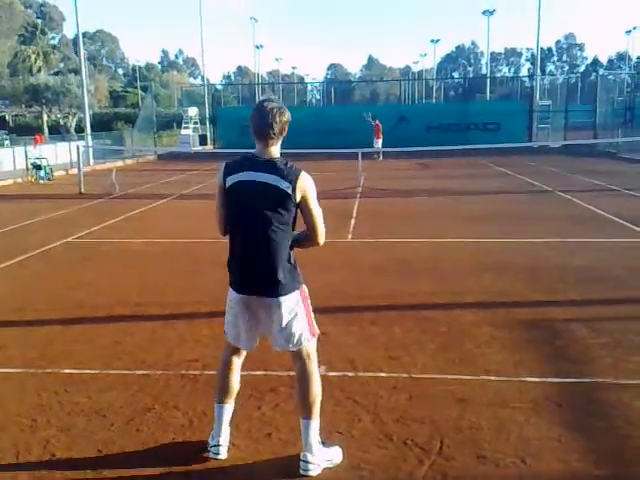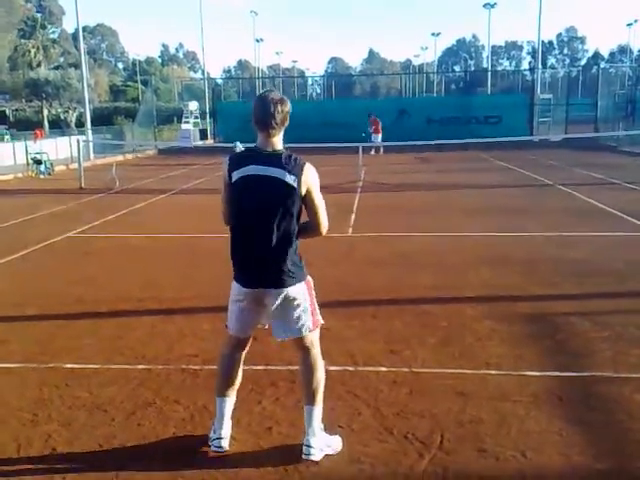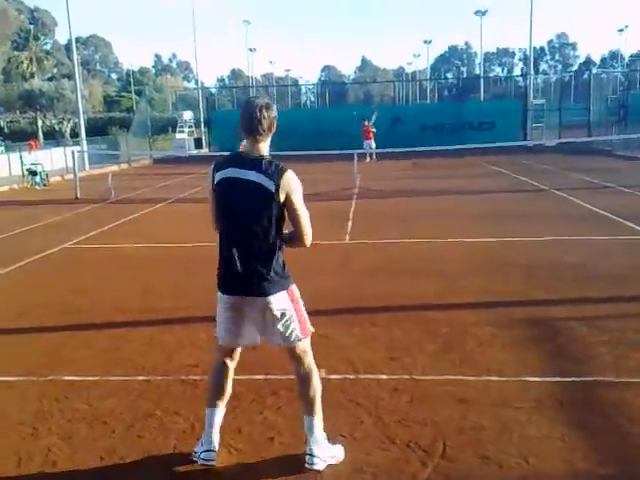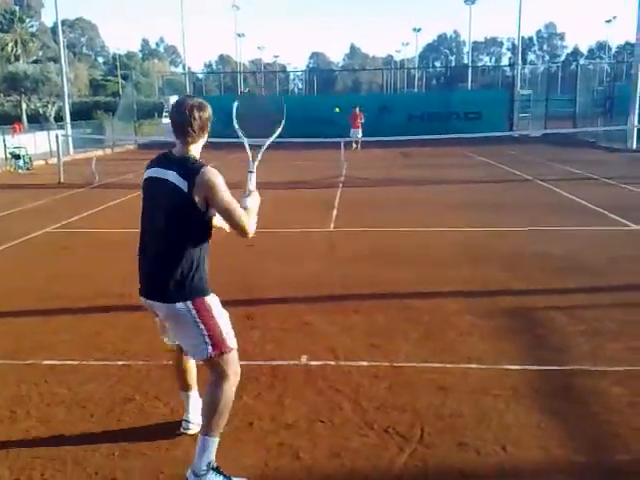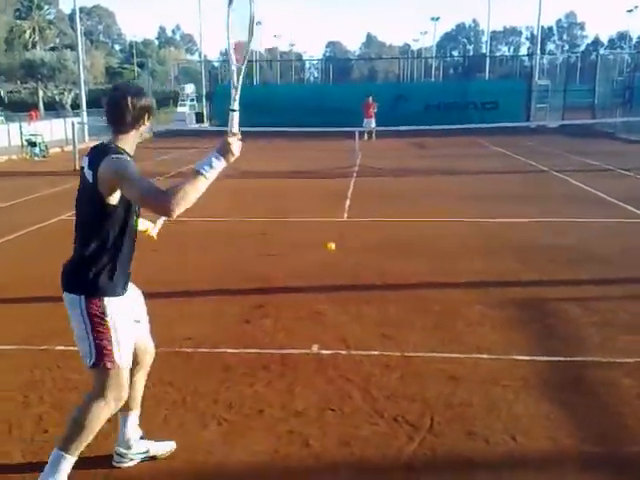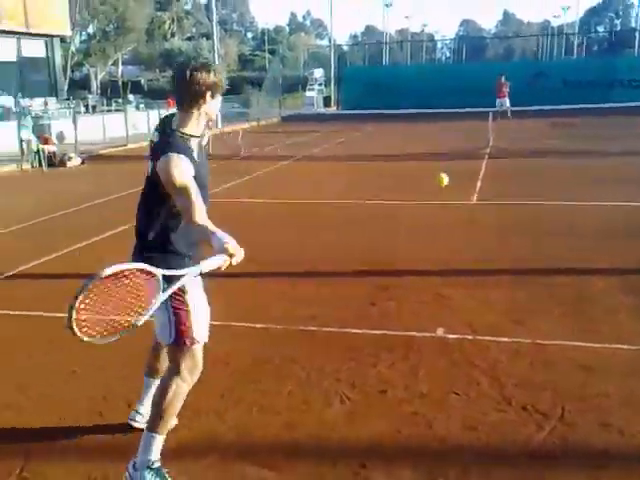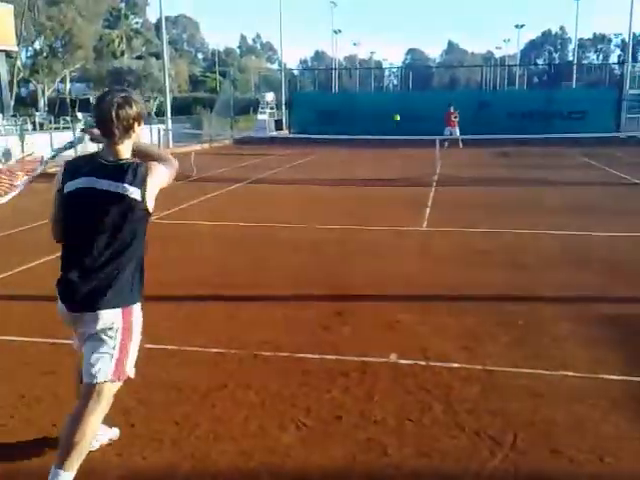
dt=0.4s
person 1, frame 1
left shoulder: (229, 172)
right shoulder: (298, 179)
left elbow: (223, 227)
right elbow: (317, 237)
left hip: (242, 284)
right hip: (282, 287)
left knee: (233, 353)
right knee: (306, 361)
left ankle: (219, 438)
person 1, frame 2
left shoulder: (234, 165)
right shoulder: (303, 170)
left elbow: (228, 219)
right elbow: (319, 228)
left hip: (247, 278)
right hip: (288, 278)
left knee: (234, 346)
right knee: (310, 349)
left ankle: (221, 430)
right ankle: (314, 437)
person 1, frame 3
left shoulder: (220, 170)
right shoulder: (284, 178)
right elbow: (303, 239)
left hip: (230, 287)
right hip: (271, 288)
left knee: (226, 355)
right knee: (303, 360)
left ankle: (207, 445)
right ankle: (317, 447)
person 1, frame 4
left shoulder: (156, 167)
right shoulder: (204, 175)
right elbow: (246, 229)
left wrist: (211, 218)
right wrist: (252, 204)
left hip: (155, 286)
right hip: (183, 293)
left knee: (190, 346)
right knee: (226, 370)
left ankle: (191, 415)
person 1, frame 5
left shoulder: (107, 157)
right shoulder: (114, 164)
right elbow: (168, 205)
right wrist: (216, 159)
left hip: (114, 287)
right hip: (94, 294)
left knee: (142, 355)
right knee: (109, 390)
left ankle: (130, 445)
person 1, frame 6
left shoulder: (177, 131)
right shoulder: (175, 161)
right elbow: (198, 222)
right wrist: (222, 240)
left hip: (168, 263)
right hip: (170, 266)
left knee: (172, 338)
right knee: (187, 366)
left ankle: (144, 409)
person 1, frame 7
left shoulder: (71, 171)
right shoulder: (146, 178)
left elbow: (60, 232)
right elbow: (169, 161)
right wrist: (128, 144)
left hip: (71, 296)
right hip: (113, 303)
left knee: (94, 359)
right knee: (100, 392)
left ankle: (90, 432)
